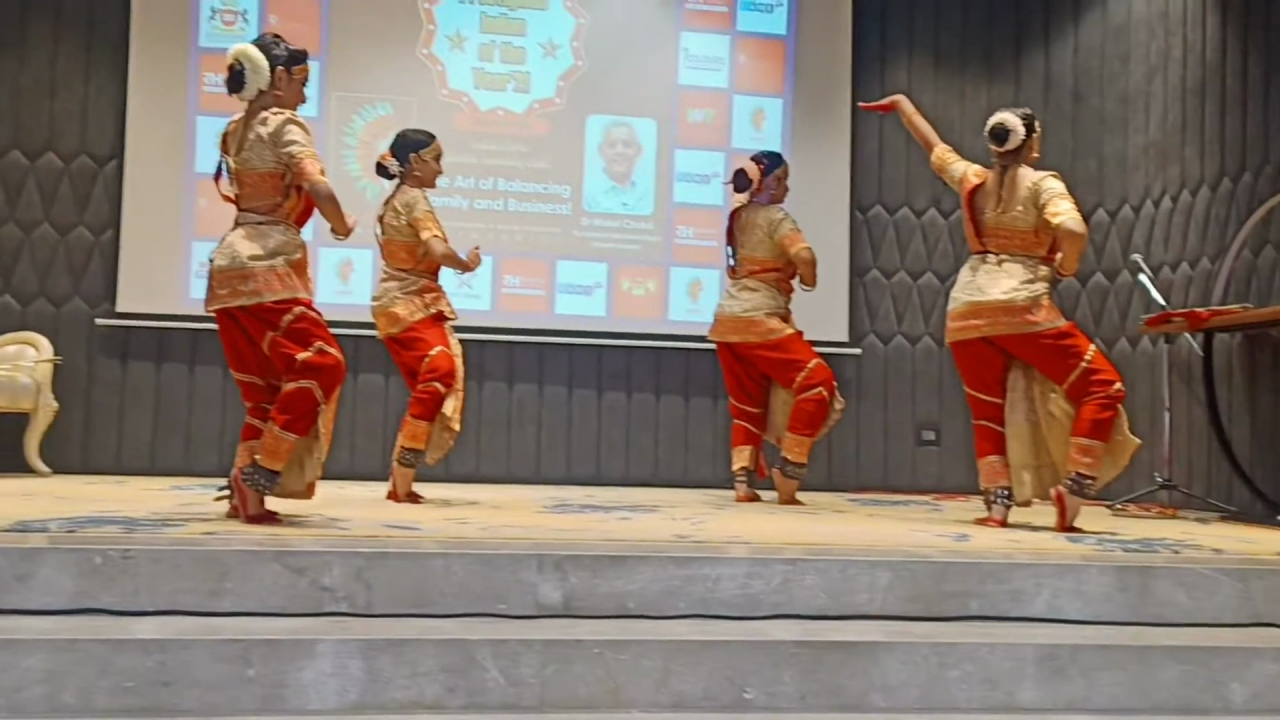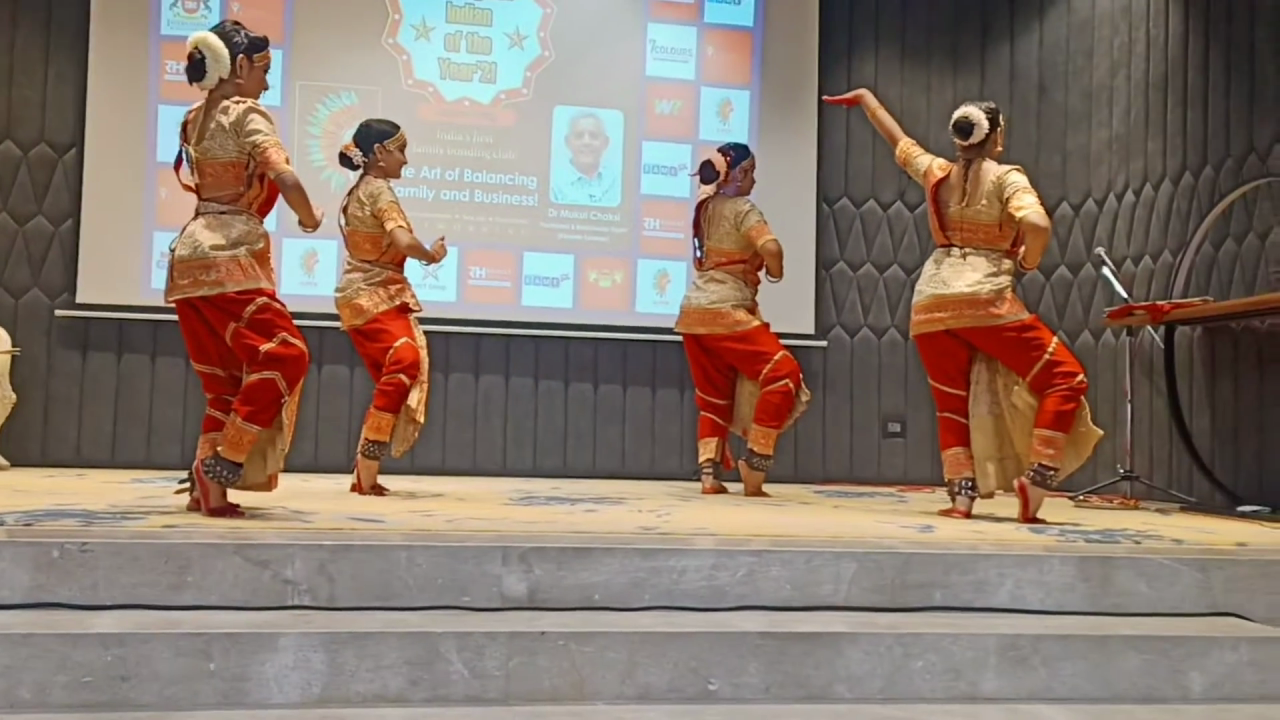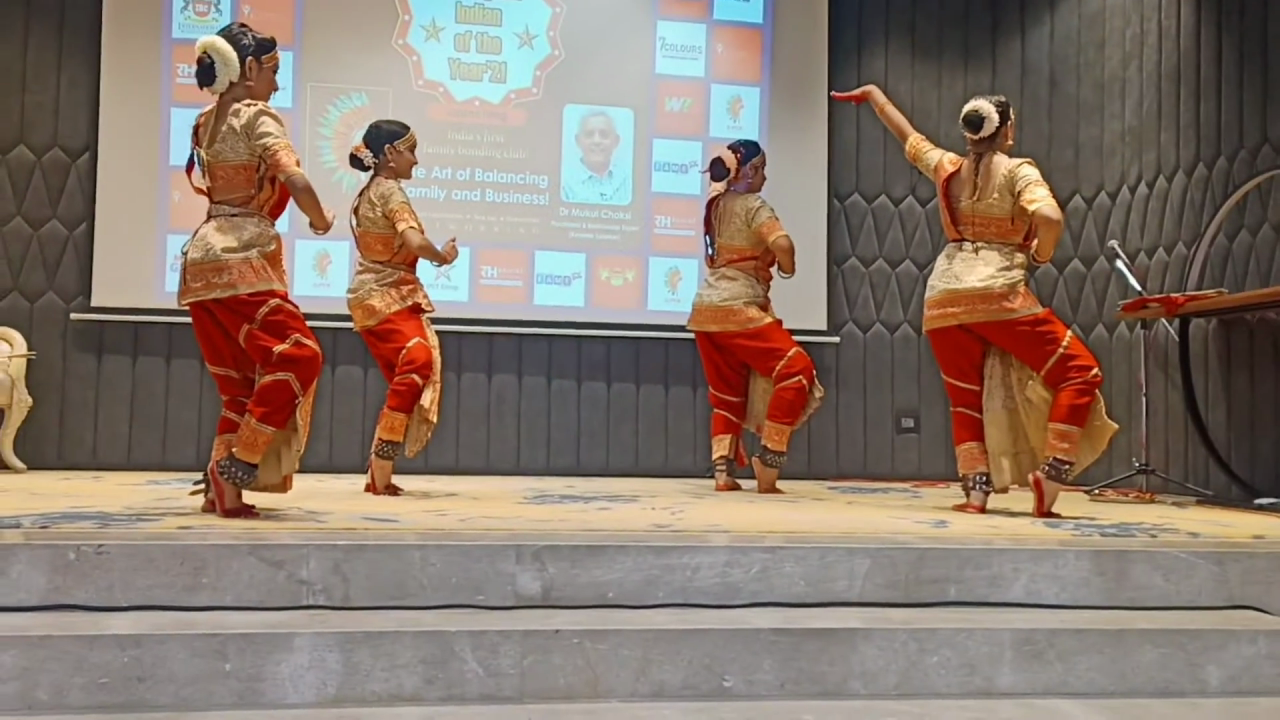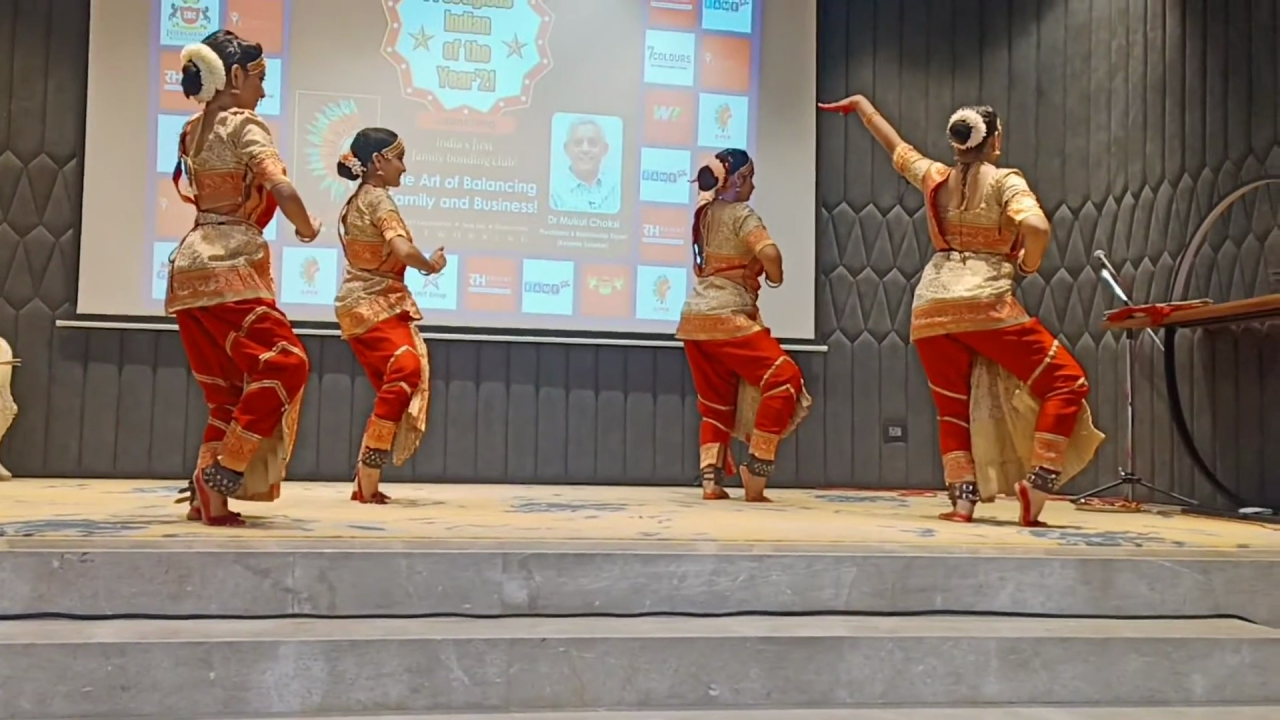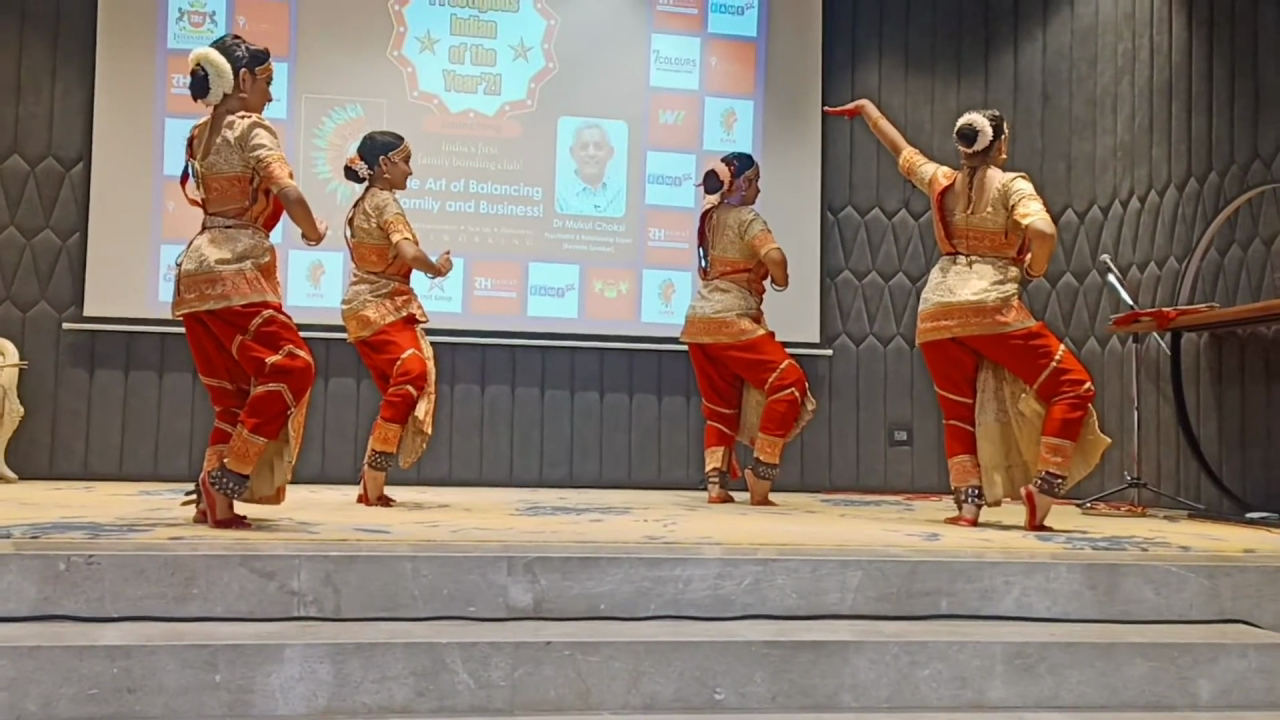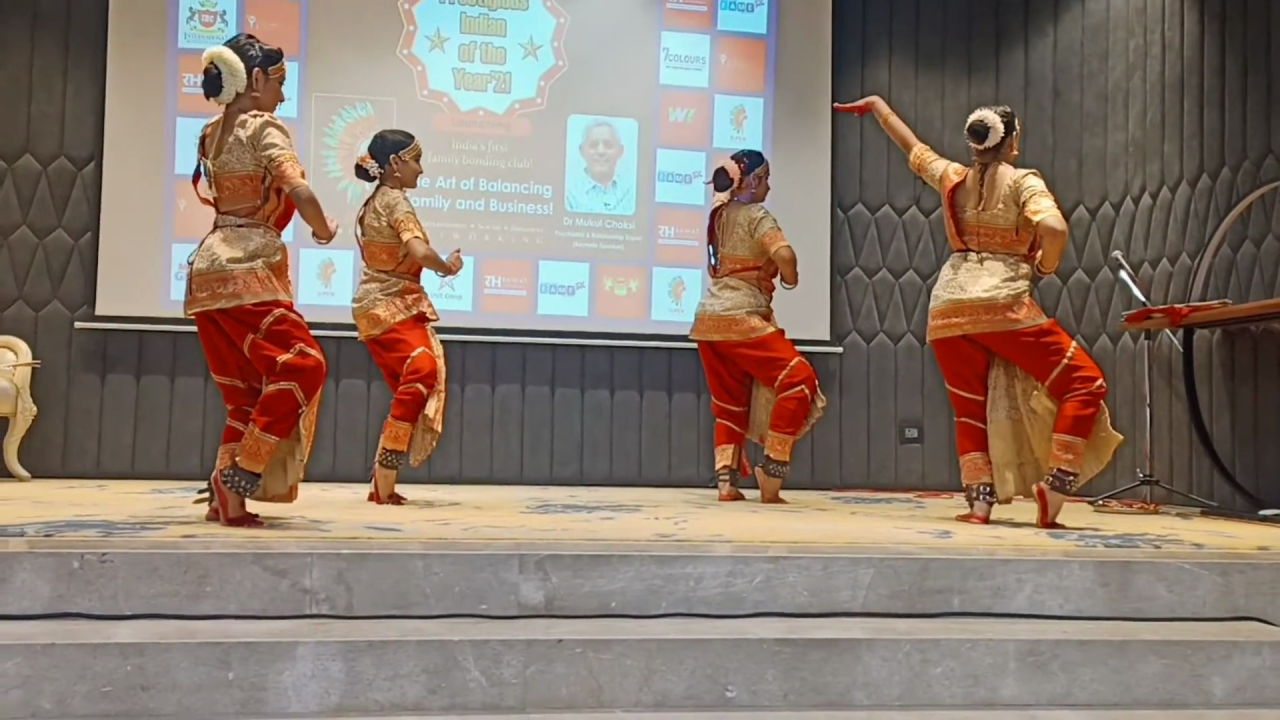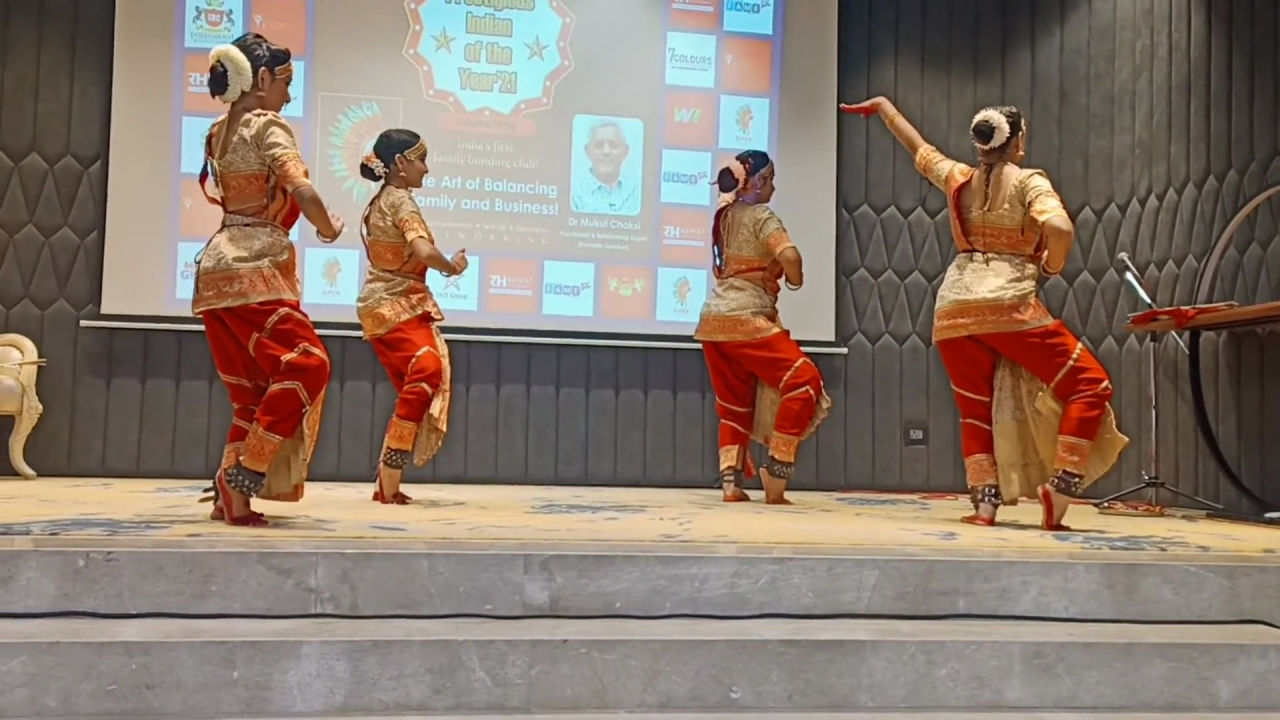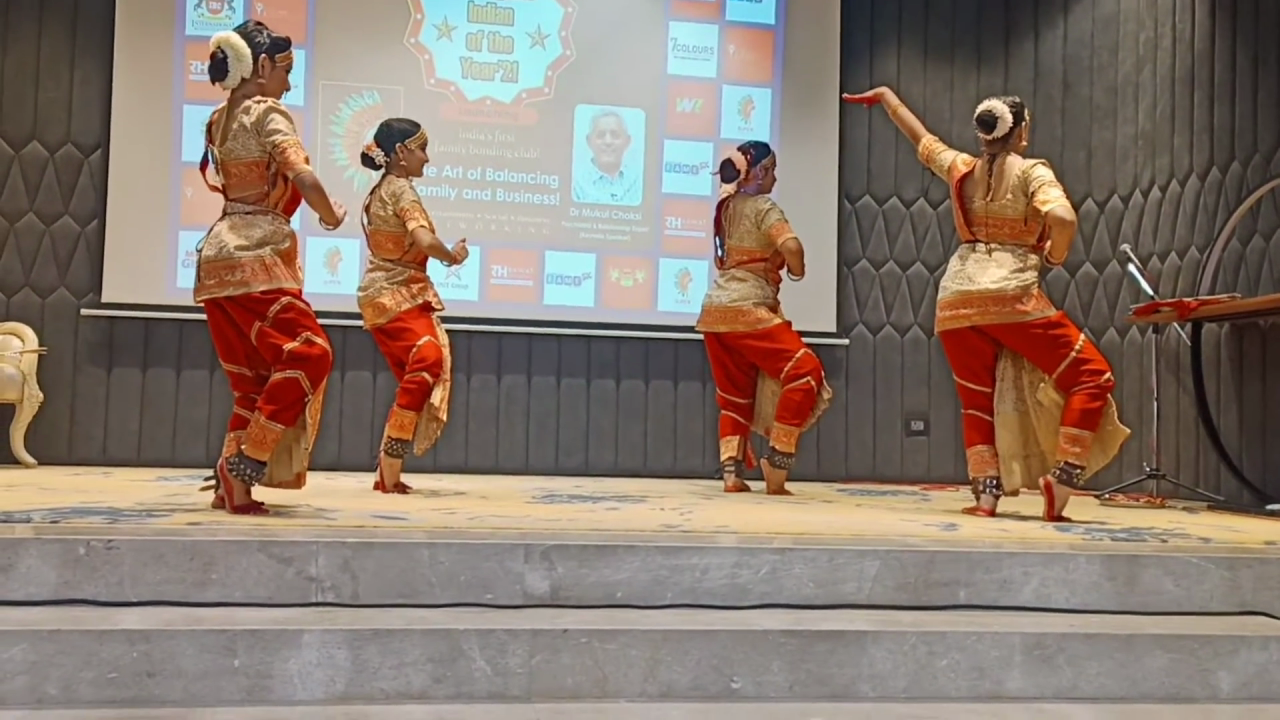
dt=0.3s
person 1, frame 1
left shoulder: (236, 130)
right shoulder: (285, 125)
right elbow: (318, 187)
right wrist: (342, 225)
left hip: (232, 265)
right hip: (267, 266)
left knee: (265, 387)
right knee: (320, 365)
left ankle: (245, 490)
right ankle: (256, 477)
person 1, frame 2
left shoulder: (195, 119)
right shoulder: (247, 113)
right elbow: (284, 177)
right wrist: (310, 218)
left hip: (191, 254)
right hip: (229, 256)
left knee: (227, 378)
right knee: (285, 355)
left ankle: (206, 485)
right ankle: (220, 468)
person 1, frame 3
left shoulder: (206, 122)
right shoulder: (258, 116)
right elbow: (295, 181)
right wrist: (320, 219)
left hip: (203, 258)
right hip: (241, 259)
left knee: (242, 380)
right knee: (298, 357)
left ankle: (222, 487)
right ankle: (234, 468)
person 1, frame 4
left shoulder: (193, 130)
right shoulder: (244, 124)
right elbow: (281, 189)
right wrist: (307, 227)
left hip: (191, 267)
right hip: (229, 267)
left knee: (230, 389)
right knee: (285, 365)
left ankle: (208, 494)
right ankle: (219, 478)
person 1, frame 5
left shoulder: (200, 133)
right shoulder: (251, 128)
right elbow: (288, 192)
right wrist: (313, 231)
left hip: (198, 269)
right hip: (235, 270)
left knee: (235, 392)
right knee: (291, 368)
left ankle: (212, 497)
right ankle: (225, 480)
person 1, frame 6
left shoulder: (212, 132)
right shoulder: (264, 127)
right elbow: (299, 192)
right wrist: (324, 230)
left hip: (210, 270)
right hip: (247, 270)
left knee: (248, 390)
right knee: (302, 367)
left ankle: (225, 494)
right ankle: (236, 479)
person 1, frame 7
left shoulder: (220, 131)
right shoulder: (268, 126)
right elbow: (302, 191)
right wrist: (329, 229)
left hip: (218, 267)
right hip: (254, 269)
left knee: (254, 389)
right knee: (306, 366)
left ankle: (231, 493)
right ankle: (241, 479)
person 1, frame 8
left shoulder: (220, 119)
right shoulder: (268, 113)
right elbow: (302, 177)
right wrist: (331, 216)
left hip: (220, 255)
right hip: (255, 257)
left knee: (254, 378)
right knee: (308, 355)
left ankle: (231, 483)
right ankle: (242, 468)
person 2, frame 1
left shoulder: (971, 179)
right shoulder: (1043, 184)
left elbow: (933, 145)
right elbow: (1074, 231)
left wrist: (901, 102)
right wrist: (1065, 267)
left hip: (966, 310)
right hip: (1022, 307)
left knee: (987, 412)
right knee: (1103, 389)
left ankle: (996, 505)
right ankle: (1073, 487)
person 2, frame 2
left shoulder: (936, 173)
right shoulder: (1006, 177)
left elbow: (897, 139)
right elbow: (1038, 225)
left wrist: (864, 96)
right wrist: (1028, 261)
left hip: (931, 303)
right hip: (985, 299)
left knee: (952, 404)
right knee: (1066, 380)
left ankle: (961, 496)
right ankle: (1036, 478)
person 2, frame 3
left shoulder: (946, 167)
right shoulder: (1017, 171)
left elbow: (906, 134)
right elbow: (1050, 218)
left wrist: (873, 93)
right wrist: (1041, 254)
left hip: (943, 298)
right hip: (998, 294)
left knee: (966, 399)
right knee: (1080, 373)
left ankle: (976, 492)
right ankle: (1051, 473)
person 2, frame 4
left shoulder: (933, 177)
right shoulder: (1004, 181)
left elbow: (893, 144)
right elbow: (1037, 228)
left wrist: (860, 103)
right wrist: (1028, 264)
left hip: (931, 307)
right hip: (986, 303)
left knee: (953, 407)
right knee: (1066, 383)
left ankle: (962, 501)
right ankle: (1037, 482)
person 2, frame 5
left shoulder: (940, 181)
right shoulder: (1012, 185)
left elbow: (899, 148)
right elbow: (1044, 232)
left wrist: (866, 107)
right wrist: (1034, 269)
left hip: (937, 310)
right hip: (991, 308)
left knee: (958, 412)
right knee: (1072, 388)
left ankle: (968, 504)
right ankle: (1043, 486)
person 2, frame 6
left shoulder: (951, 177)
right shoulder: (1022, 181)
left elbow: (910, 144)
right elbow: (1054, 229)
left wrist: (876, 104)
right wrist: (1046, 265)
left hip: (948, 308)
right hip: (1003, 305)
left knee: (970, 408)
right knee: (1085, 385)
left ankle: (979, 503)
right ankle: (1054, 484)
person 2, frame 7
left shoulder: (956, 178)
right shoulder: (1028, 182)
left elbow: (916, 145)
right elbow: (1060, 228)
left wrist: (882, 105)
right wrist: (1052, 266)
left hip: (953, 309)
right hip: (1009, 305)
left knee: (975, 410)
right knee: (1090, 386)
left ankle: (984, 504)
right ankle: (1060, 486)
person 2, frame 8
left shoulder: (959, 168)
right shoulder: (1032, 172)
left elbow: (918, 135)
right elbow: (1063, 218)
left wrist: (885, 94)
right wrist: (1055, 256)
left hip: (956, 299)
right hip: (1012, 296)
left knee: (978, 401)
right knee: (1092, 377)
left ankle: (985, 495)
right ankle: (1062, 477)
person 3, frame 1
left shoulder: (394, 200)
right shoulder: (415, 199)
right elbow: (439, 250)
right wrist: (467, 264)
left hip: (399, 305)
right hip: (411, 306)
left knee: (430, 382)
right knee: (440, 371)
left ankle: (401, 479)
right ankle: (402, 479)
person 3, frame 2
left shoulder: (357, 191)
right shoulder: (379, 190)
right elbow: (404, 242)
right wrist: (432, 256)
left hip: (362, 296)
right hip: (375, 297)
left knee: (395, 375)
right knee: (404, 362)
left ankle: (365, 471)
right ankle: (367, 470)
person 3, frame 3
left shoulder: (367, 193)
right shoulder: (390, 191)
right elbow: (416, 242)
right wrist: (442, 257)
left hip: (373, 297)
right hip: (387, 298)
left knee: (406, 376)
right knee: (417, 364)
left ankle: (380, 472)
right ankle: (381, 470)
person 3, frame 4
left shoulder: (355, 201)
right shoulder: (379, 199)
right elbow: (404, 251)
right wrist: (431, 266)
left hip: (362, 305)
right hip: (376, 306)
left knee: (395, 383)
right knee: (406, 371)
left ankle: (367, 479)
right ankle: (368, 477)
person 3, frame 5
left shoulder: (362, 204)
right shoulder: (385, 202)
right elbow: (410, 253)
right wrist: (437, 269)
left hip: (367, 307)
right hip: (382, 309)
left knee: (400, 387)
right knee: (411, 374)
left ankle: (372, 481)
right ankle: (373, 480)
person 3, frame 6
left shoulder: (372, 203)
right shoulder: (396, 201)
right elbow: (421, 252)
right wrist: (447, 267)
left hip: (378, 306)
right hip: (392, 307)
left knee: (411, 384)
right knee: (422, 373)
left ankle: (383, 479)
right ankle: (384, 478)
person 3, frame 7
left shoulder: (378, 202)
right shoulder: (401, 201)
right elbow: (424, 251)
right wrist: (451, 267)
left hip: (382, 305)
right hip: (397, 306)
left knee: (416, 382)
right knee: (426, 371)
left ankle: (388, 479)
right ankle: (389, 478)
person 3, frame 8
left shoulder: (378, 191)
right shoulder: (401, 190)
left elbow: (401, 245)
right elbow: (426, 241)
left wrist: (445, 254)
right wrist: (452, 257)
left hip: (383, 295)
right hip: (398, 296)
left knee: (418, 372)
right knee: (428, 360)
left ankle: (389, 469)
right ankle: (390, 467)
person 4, frame 1
left shoulder: (739, 216)
right shoulder: (775, 217)
right elbow: (805, 256)
right wrist: (809, 279)
left hip: (727, 319)
right hip: (760, 319)
left knee: (747, 404)
right knee: (818, 383)
left ankle: (742, 483)
right ankle: (787, 476)
person 4, frame 2
left shoulder: (706, 208)
right shoulder: (742, 208)
right elbow: (771, 248)
right wrist: (775, 271)
left hip: (694, 310)
right hip: (727, 311)
left knee: (714, 396)
right knee: (784, 375)
left ankle: (709, 475)
right ankle: (754, 468)
person 4, frame 3
left shoulder: (717, 204)
right shoulder: (753, 205)
right elbow: (783, 244)
right wrist: (787, 267)
left hip: (706, 309)
right hip: (739, 308)
left knee: (727, 392)
right knee: (797, 371)
left ankle: (723, 472)
right ankle: (768, 465)
person 4, frame 4
left shoulder: (705, 213)
right shoulder: (741, 213)
right elbow: (769, 253)
right wrist: (775, 276)
left hip: (694, 317)
right hip: (728, 317)
left knee: (716, 401)
right knee: (785, 380)
left ankle: (711, 481)
right ankle: (755, 474)
person 4, frame 5
left shoulder: (711, 217)
right shoulder: (746, 217)
right elbow: (775, 257)
right wrist: (781, 279)
left hip: (699, 320)
right hip: (733, 320)
left knee: (721, 405)
right knee: (789, 383)
left ankle: (716, 484)
right ankle: (760, 478)
person 4, frame 6
left shoulder: (720, 214)
right shoulder: (756, 215)
right elbow: (784, 254)
right wrist: (790, 277)
left hip: (709, 319)
right hip: (742, 318)
left knee: (730, 402)
right knee: (799, 381)
left ankle: (727, 482)
right ankle: (771, 477)
person 4, frame 7
left shoulder: (725, 215)
right shoulder: (761, 215)
right elbow: (789, 255)
right wrist: (796, 278)
left hip: (714, 318)
right hip: (747, 318)
left knee: (734, 403)
right knee: (804, 382)
left ankle: (731, 483)
right ankle: (776, 477)
person 4, frame 8
left shoulder: (727, 206)
right shoulder: (763, 206)
right elbow: (791, 246)
right wrist: (797, 269)
left hip: (715, 309)
right hip: (749, 309)
left knee: (736, 394)
right knee: (805, 373)
left ankle: (732, 474)
right ankle: (776, 469)
